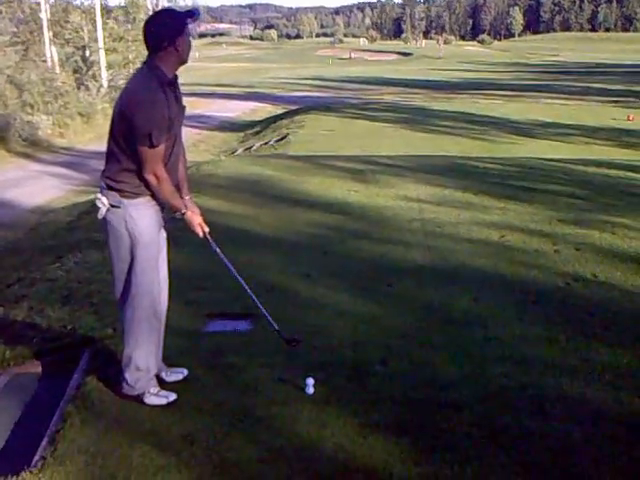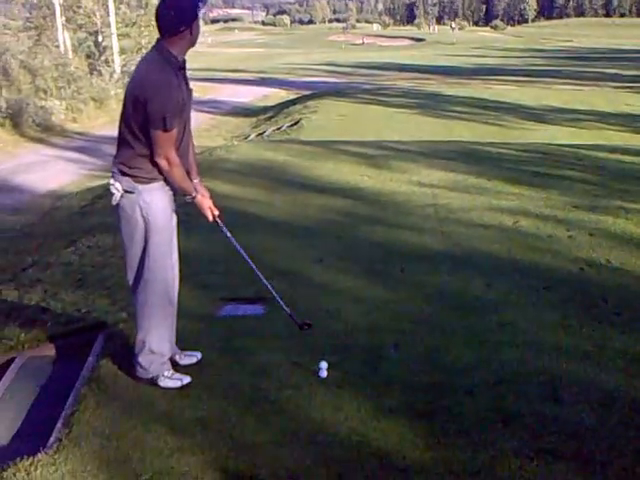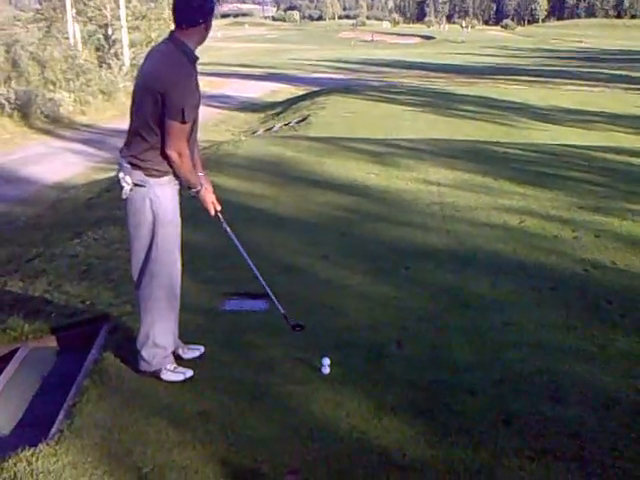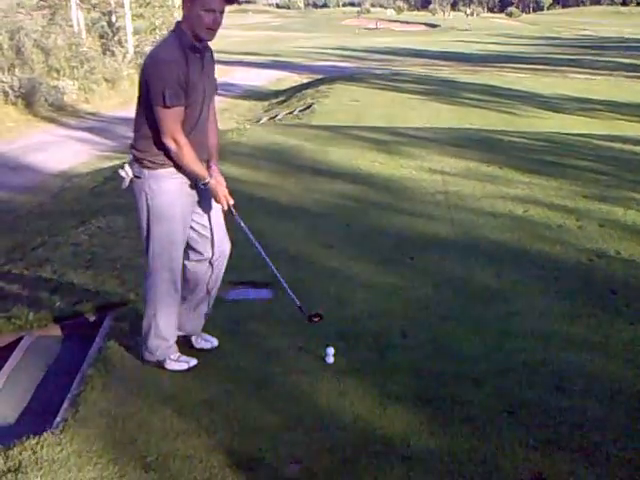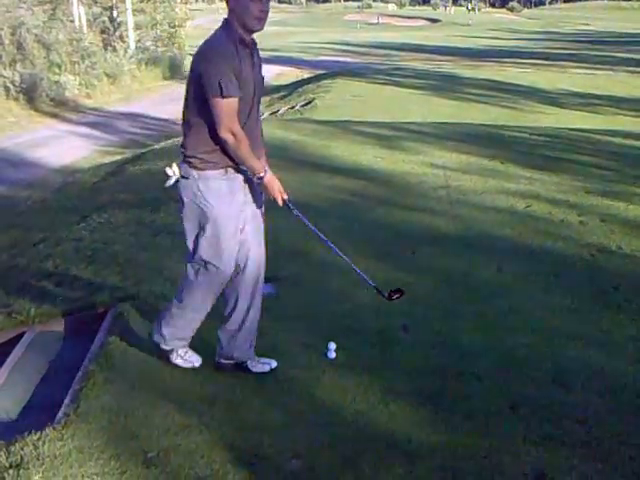
dt=0.5s
person 1, frame 1
left shoulder: (167, 82)
right shoulder: (147, 96)
left elbow: (176, 143)
right elbow: (152, 172)
left wrist: (187, 197)
right wrist: (184, 211)
left hip: (148, 201)
right hip: (131, 204)
left knee: (155, 289)
right knee: (143, 294)
left ankle: (151, 364)
right ankle: (137, 380)
person 1, frame 2
left shoulder: (170, 65)
right shoulder: (161, 81)
left elbow: (181, 132)
right elbow: (164, 156)
left wrist: (196, 180)
right wrist: (193, 194)
left hip: (155, 184)
right hip: (143, 188)
left knee: (165, 273)
right knee: (155, 278)
left ankle: (165, 347)
right ankle: (151, 362)
person 1, frame 3
left shoulder: (167, 54)
right shoulder: (179, 73)
right elbow: (174, 150)
left wrist: (200, 174)
right wrist: (199, 187)
left hip: (155, 175)
right hip: (152, 181)
left knee: (167, 267)
right knee: (159, 272)
left ankle: (167, 340)
right ankle: (154, 356)
person 1, frame 4
left shoulder: (204, 53)
right shoulder: (165, 60)
right elbow: (172, 138)
left wrist: (214, 168)
right wrist: (209, 179)
left hip: (192, 172)
right hip: (162, 176)
left knee: (214, 248)
right knee: (166, 266)
left ankle: (187, 324)
right ankle: (159, 346)
person 1, frame 5
left shoulder: (249, 49)
right shoulder: (217, 53)
right elbow: (228, 131)
left wrist: (262, 166)
right wrist: (264, 175)
left hip: (238, 175)
right hip: (209, 176)
left knee: (251, 265)
right knee: (215, 266)
left ankle: (235, 351)
right ankle: (172, 336)
